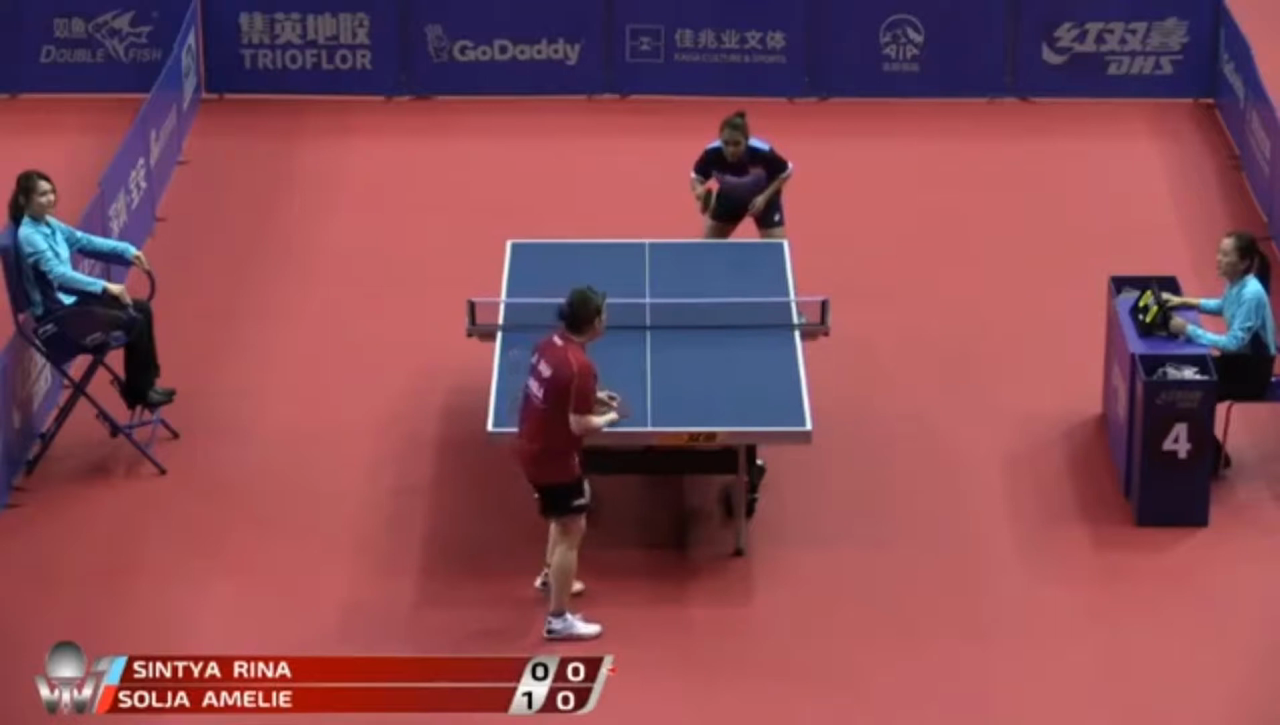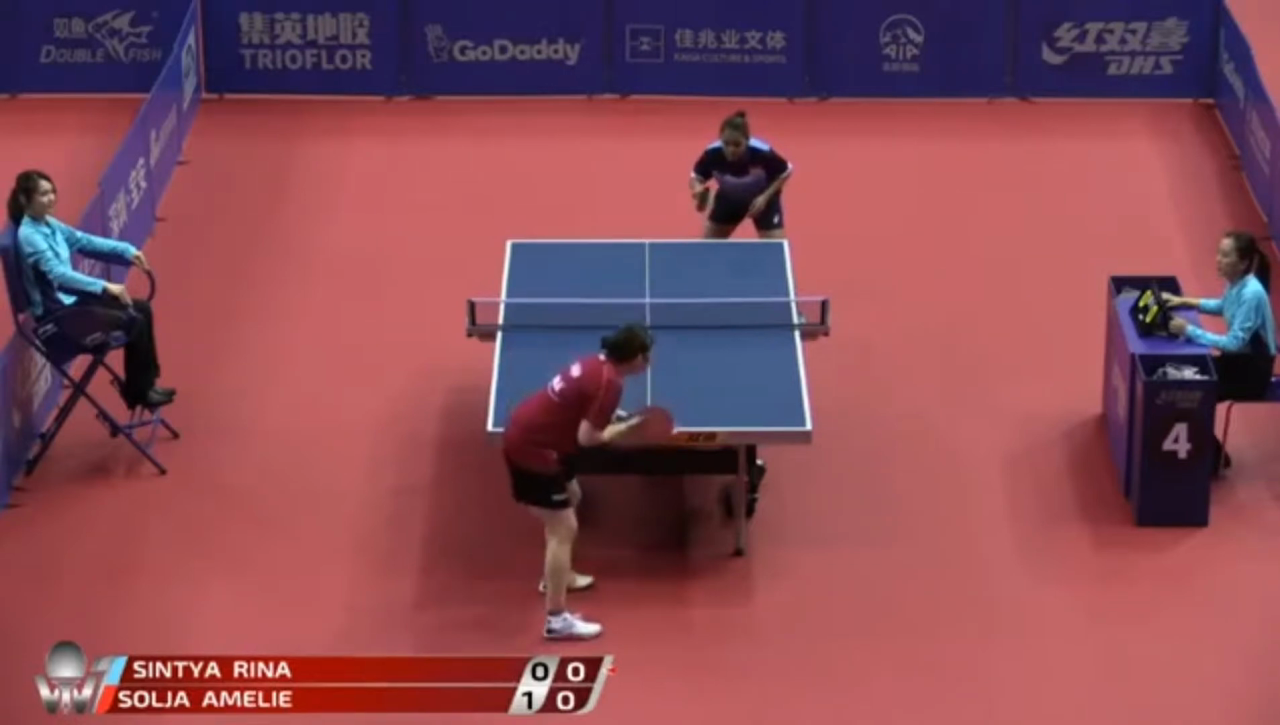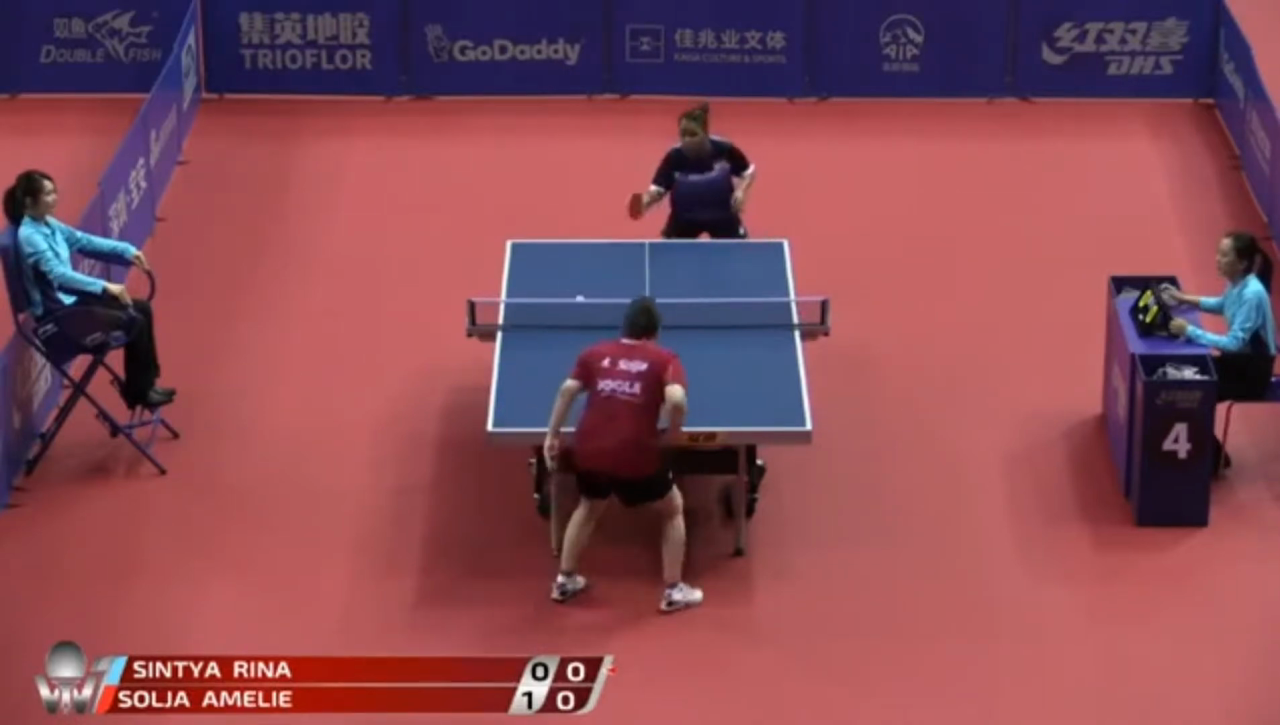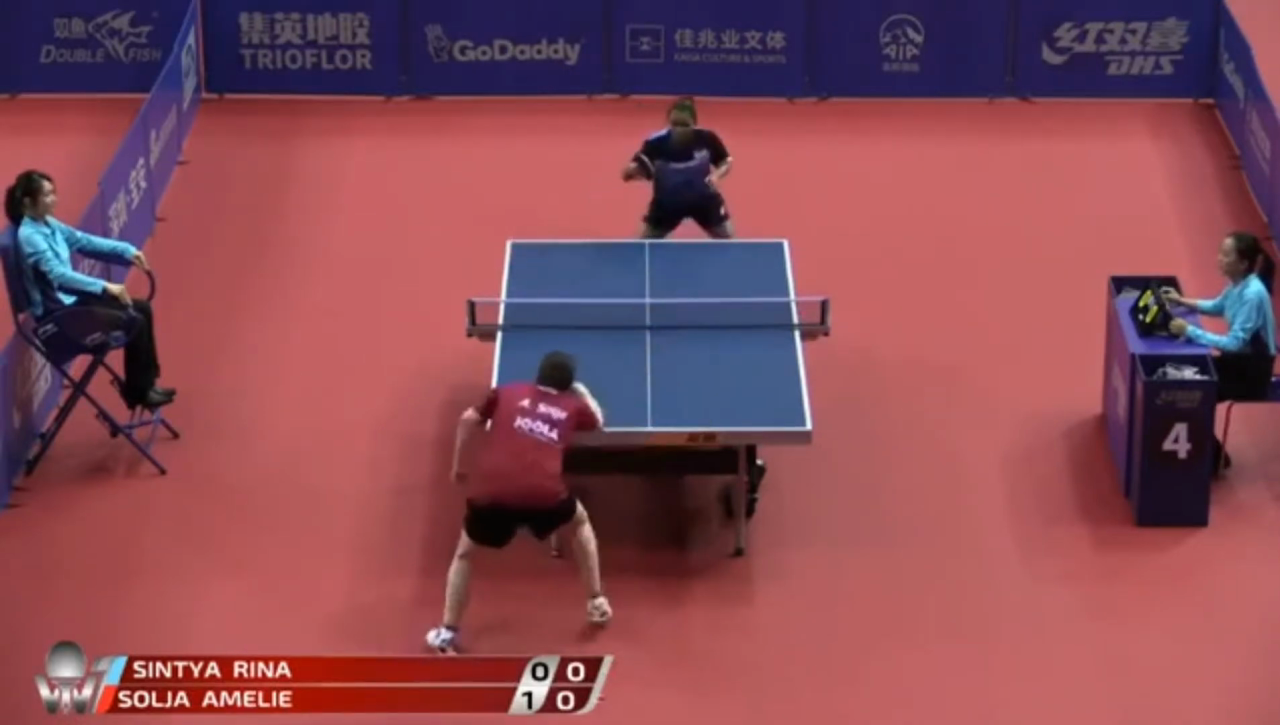
dt=1s
person 1, frame 1
left shoulder: (549, 344)
right shoulder: (580, 365)
right elbow: (580, 425)
left wrist: (593, 397)
right wrist: (609, 418)
left hip: (534, 446)
right hip: (554, 457)
left knee: (581, 494)
right knee: (572, 532)
left ankle: (551, 575)
right ankle: (558, 620)
person 1, frame 2
left shoulder: (599, 364)
right shoulder: (604, 386)
right elbow: (587, 437)
left wrist: (625, 418)
right wrist: (627, 427)
left hip: (528, 438)
right hip: (533, 451)
left knee: (572, 497)
right knee: (565, 528)
left ankle: (557, 576)
right ankle: (557, 619)
person 1, frame 3
left shoulder: (595, 354)
right shoulder: (664, 359)
left elbow: (567, 391)
right elbow: (677, 400)
left wrist: (552, 436)
right wrist: (672, 428)
left hip: (590, 453)
right hip: (639, 459)
left knee: (588, 509)
right knee: (673, 512)
left ankle: (565, 581)
right ankle: (673, 591)
person 1, frame 4
left shoulder: (507, 392)
right shoulder: (573, 407)
left elbow: (468, 420)
right elbow: (597, 422)
left wrist: (457, 466)
right wrist: (583, 392)
left hip: (492, 494)
right hip: (545, 495)
left knee: (464, 556)
right knee: (580, 522)
left ankle: (448, 633)
right ankle: (597, 602)
person 2, frame 1
left shoulder: (1251, 294)
right shoulder: (1236, 283)
left elbow: (1233, 343)
right elbow: (1222, 306)
left wrist: (1189, 330)
right wrist: (1184, 301)
left hip: (1254, 369)
right hip: (1239, 358)
left ankle: (1215, 456)
person 2, frame 2
left shoulder: (1251, 294)
right shoulder: (1237, 283)
left elbow: (1233, 343)
right elbow: (1222, 306)
left wrist: (1189, 330)
right wrist: (1184, 301)
left hip: (1255, 369)
right hip: (1240, 358)
left ankle: (1215, 456)
person 2, frame 3
left shoulder: (1252, 294)
right shoulder: (1237, 284)
left elbow: (1234, 343)
right elbow: (1221, 305)
left wrist: (1189, 331)
right wrist: (1184, 298)
left hip: (1254, 370)
right hip: (1240, 358)
left ankle: (1214, 456)
person 2, frame 4
left shoulder: (1253, 294)
right shoulder: (1237, 284)
left elbow: (1234, 343)
right elbow: (1217, 307)
left wrist: (1189, 331)
right wrist: (1182, 301)
left hip: (1254, 370)
right hip: (1240, 358)
left ankle: (1215, 456)
person 3, frame 1
left shoulder: (49, 223)
right shoulder: (28, 235)
left elbow: (85, 240)
right elbow: (58, 274)
left wrist: (126, 250)
right wrist: (104, 286)
left hip: (72, 296)
right hip: (56, 310)
left knee: (142, 309)
right knee: (134, 322)
left ankle: (146, 382)
right ankle: (138, 392)
person 3, frame 2
left shoulder: (48, 223)
right shoulder: (28, 236)
left elbow: (84, 241)
right elbow: (58, 274)
left wrist: (126, 250)
right wrist: (104, 286)
left hip: (71, 296)
right hip: (56, 310)
left knee: (142, 309)
right knee: (134, 323)
left ankle: (146, 382)
right ankle: (138, 392)
person 3, frame 3
left shoulder: (48, 223)
right shoulder: (29, 236)
left elbow: (84, 240)
right elbow: (58, 274)
left wrist: (126, 250)
right wrist: (104, 286)
left hip: (72, 296)
right hip: (56, 310)
left knee: (142, 309)
right knee: (134, 322)
left ankle: (146, 382)
right ankle: (139, 392)
person 3, frame 4
left shoulder: (47, 223)
right shoulder: (29, 236)
left elbow: (84, 241)
right elbow: (58, 275)
left wrist: (126, 250)
right wrist: (104, 286)
left hip: (72, 296)
right hip: (57, 311)
left knee: (142, 309)
right knee: (134, 322)
left ankle: (145, 382)
right ankle: (138, 392)
